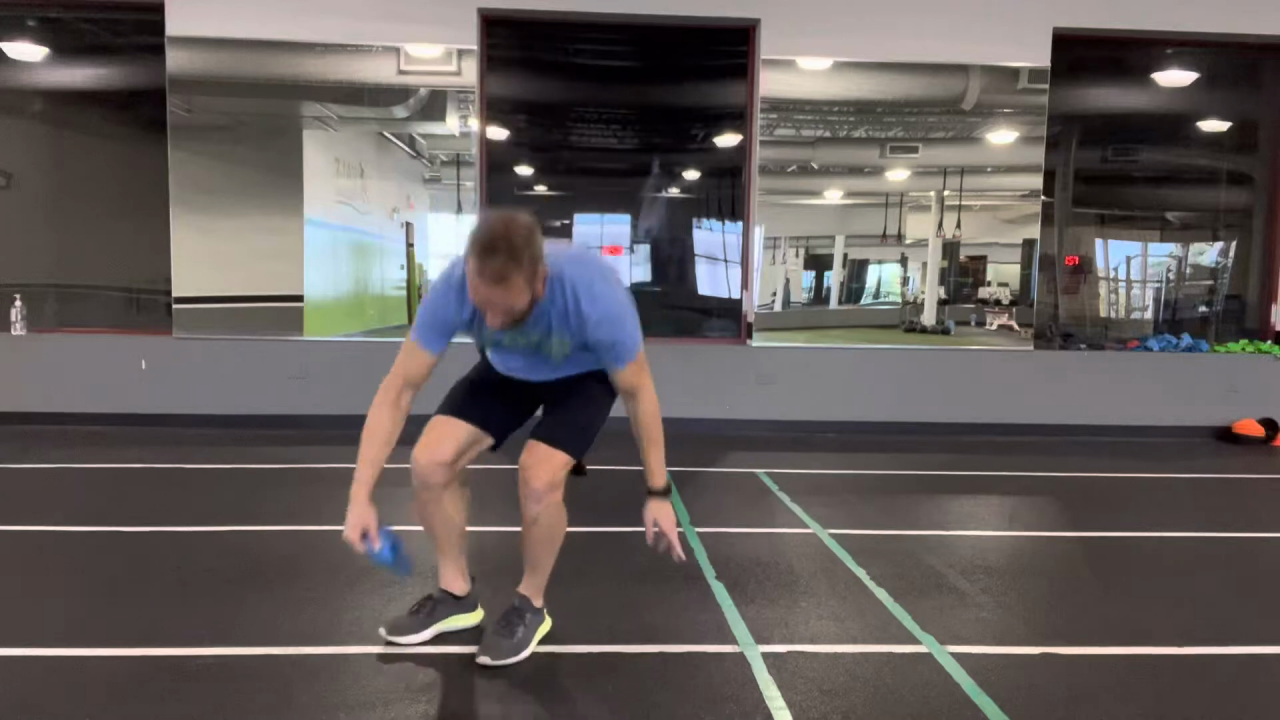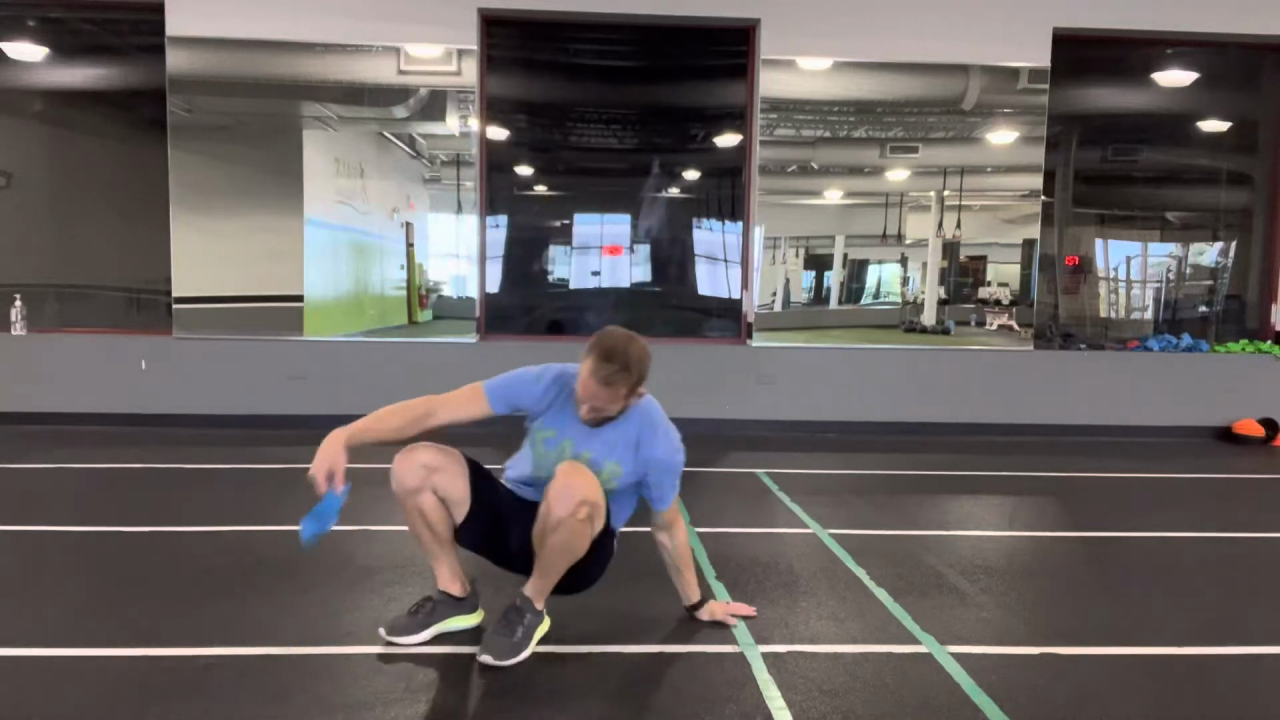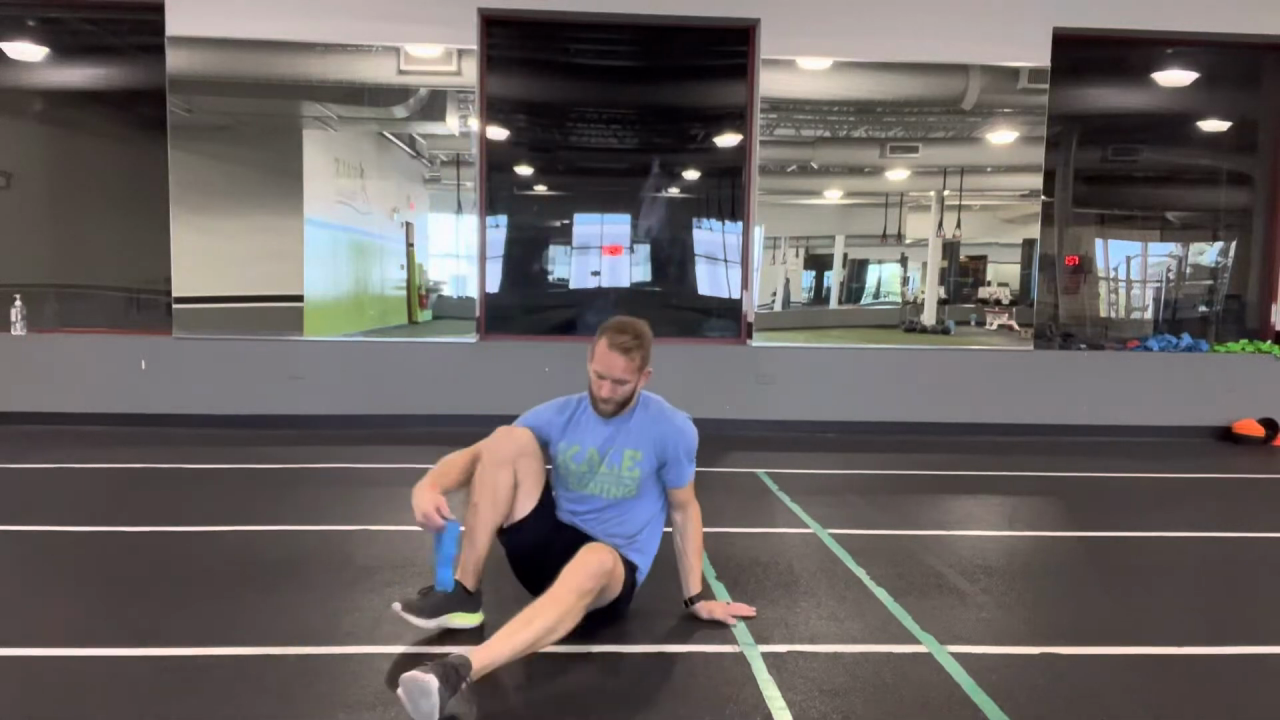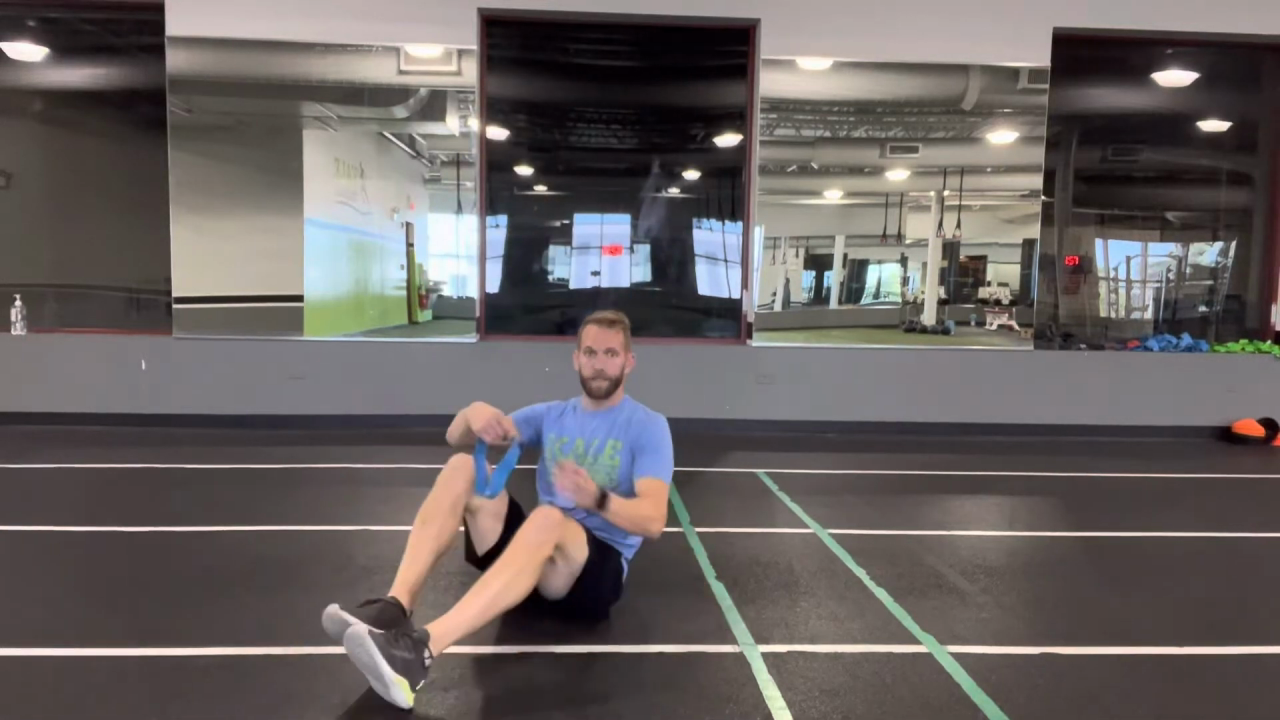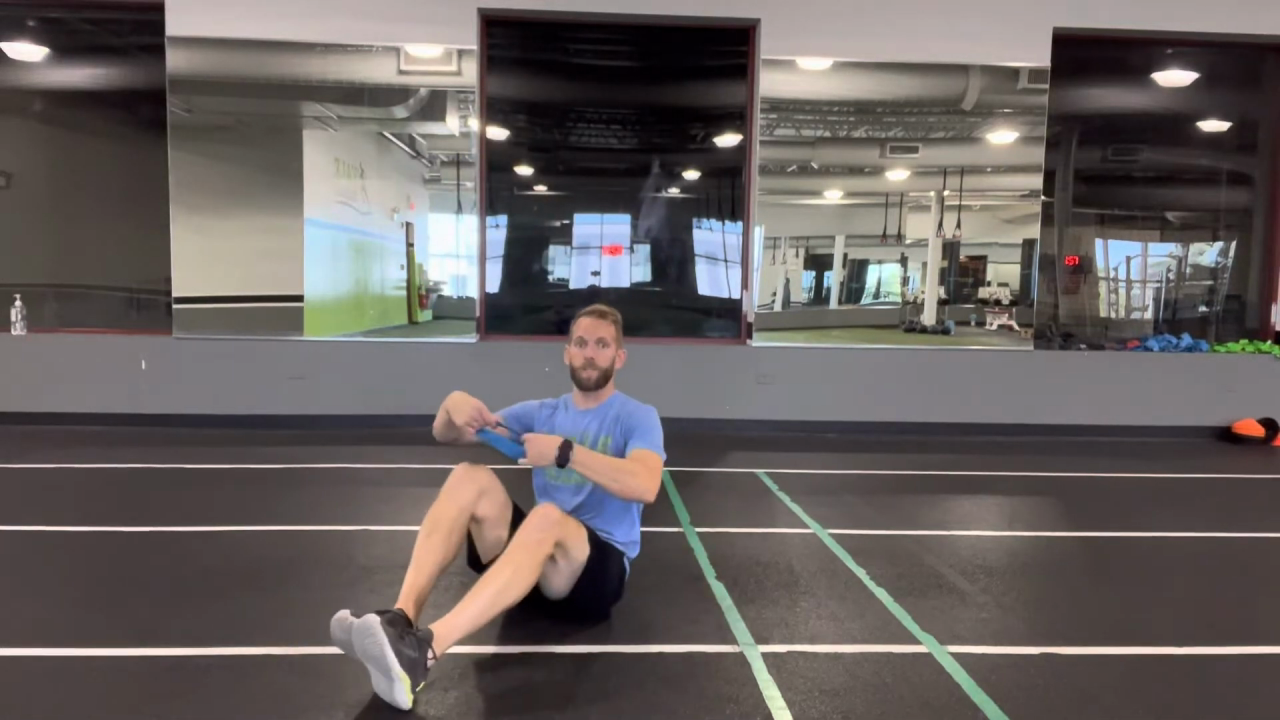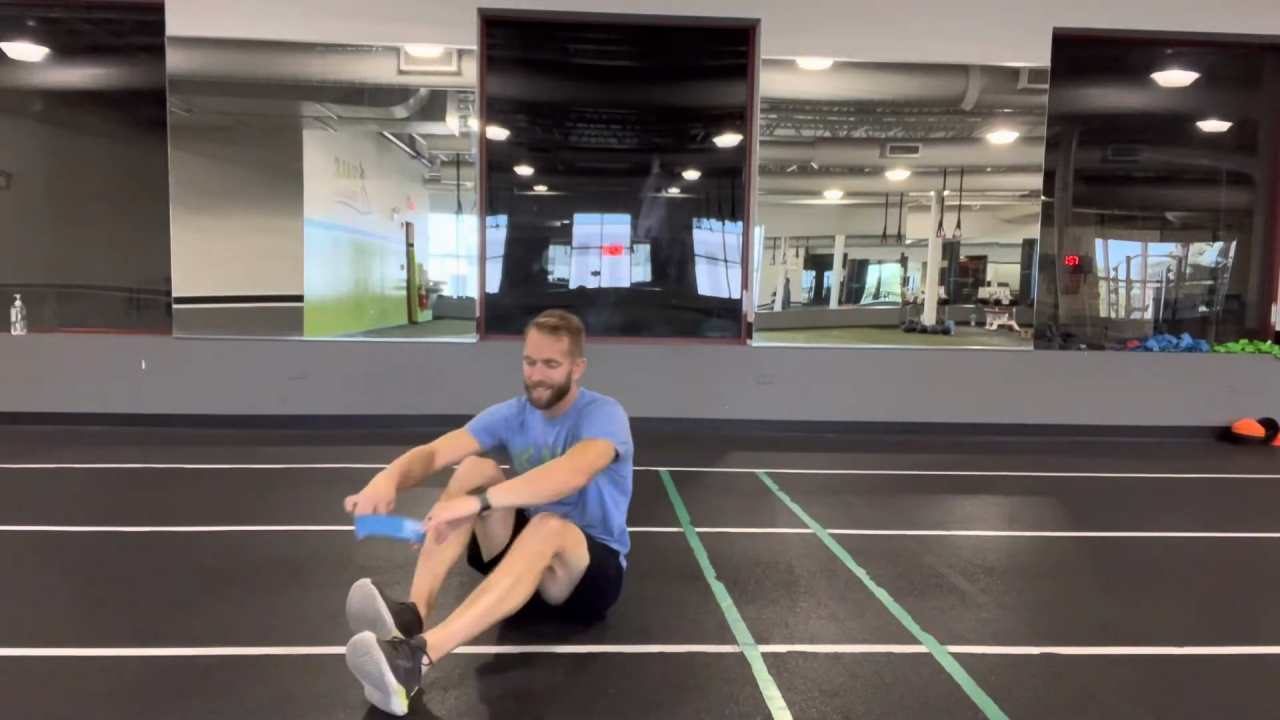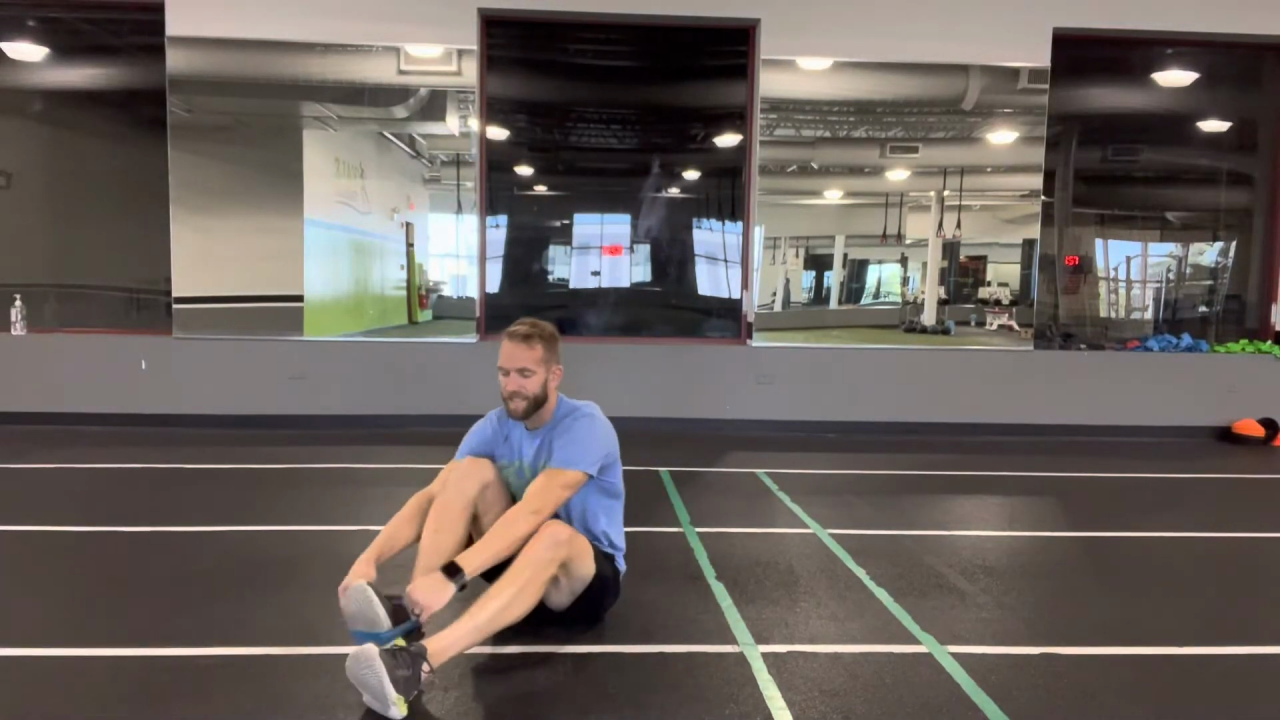
dt=0.5s
person 1, frame 1
left shoulder: (595, 294)
right shoulder: (454, 287)
left elbow: (638, 388)
right elbow: (399, 387)
left wrist: (657, 492)
right wrist: (360, 495)
left hip: (583, 376)
right hip: (509, 372)
left knee: (538, 476)
right knee: (431, 462)
left ankle: (530, 605)
right ankle: (456, 595)
person 1, frame 2
left shoulder: (656, 442)
right shoulder: (546, 383)
left elbow: (667, 526)
right elbow: (434, 409)
left wrist: (697, 603)
right wrist: (343, 438)
left hip: (581, 540)
right hip: (514, 510)
left knee: (572, 483)
right knee: (413, 465)
left ankle: (531, 606)
right ankle: (455, 596)
person 1, frame 3
left shoulder: (672, 429)
right shoulder: (558, 415)
left elbow: (683, 509)
right elbow: (471, 455)
left wrist: (695, 597)
right wrist: (427, 487)
left hip: (613, 572)
right hip: (547, 546)
left knee: (593, 560)
right knee: (510, 440)
left ankle: (459, 673)
right ankle: (463, 593)
person 1, frame 4
left shoulder: (648, 427)
right shoulder: (550, 415)
left elbow: (652, 518)
right elbow: (455, 437)
left wrist: (596, 498)
right wrist: (474, 414)
left hip: (596, 567)
right hip: (530, 552)
left knee: (547, 518)
right knee: (463, 468)
left ankle: (421, 650)
right ankle: (395, 607)
person 1, frame 5
left shoulder: (637, 417)
right shoulder: (541, 413)
left elbow: (646, 486)
right elbow: (446, 435)
left wrist: (565, 453)
right wrist: (454, 403)
left hip: (598, 568)
right hip: (534, 560)
left knee: (547, 516)
right knee: (470, 478)
left ankle: (424, 649)
right ankle: (402, 618)
person 1, frame 6
left shoulder: (603, 415)
right shoulder: (511, 415)
left elbow: (572, 475)
right elbow: (435, 453)
left wrist: (478, 500)
right wrist: (390, 477)
left hip: (592, 569)
right hip: (528, 558)
left knee: (548, 527)
right knee: (473, 468)
left ankle: (418, 655)
right ankle: (412, 615)
person 1, frame 7
left shoulder: (584, 426)
right shoulder: (494, 427)
left elbow: (534, 511)
right elbow: (432, 497)
left wrist: (452, 577)
right wrist: (371, 558)
left hip: (591, 573)
right hip: (523, 560)
left knee: (554, 535)
right knee: (471, 471)
left ankle: (418, 663)
right ankle: (409, 620)
